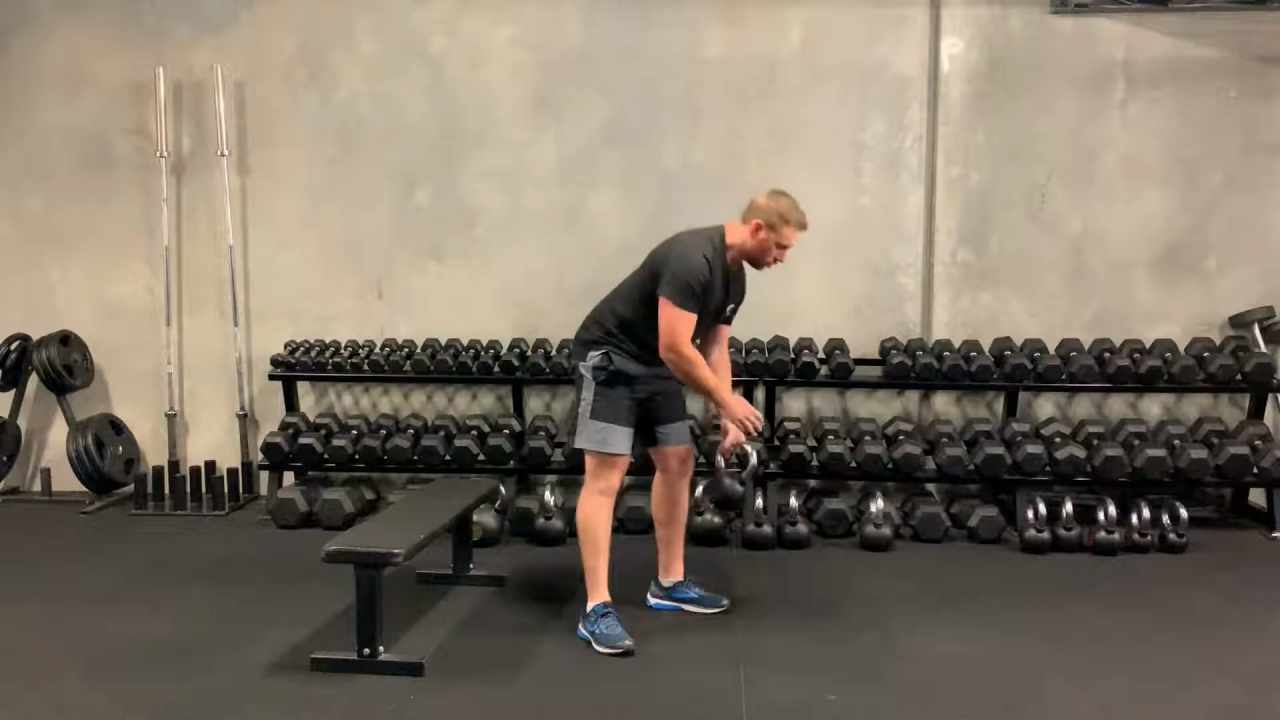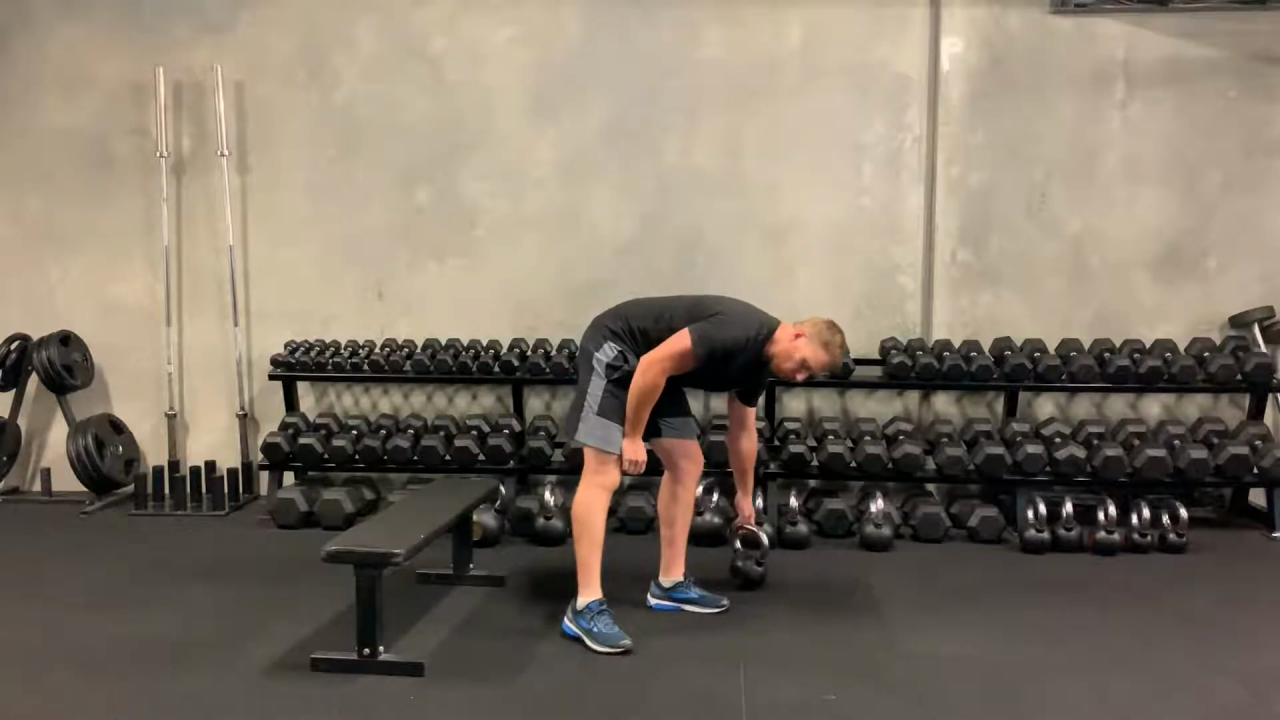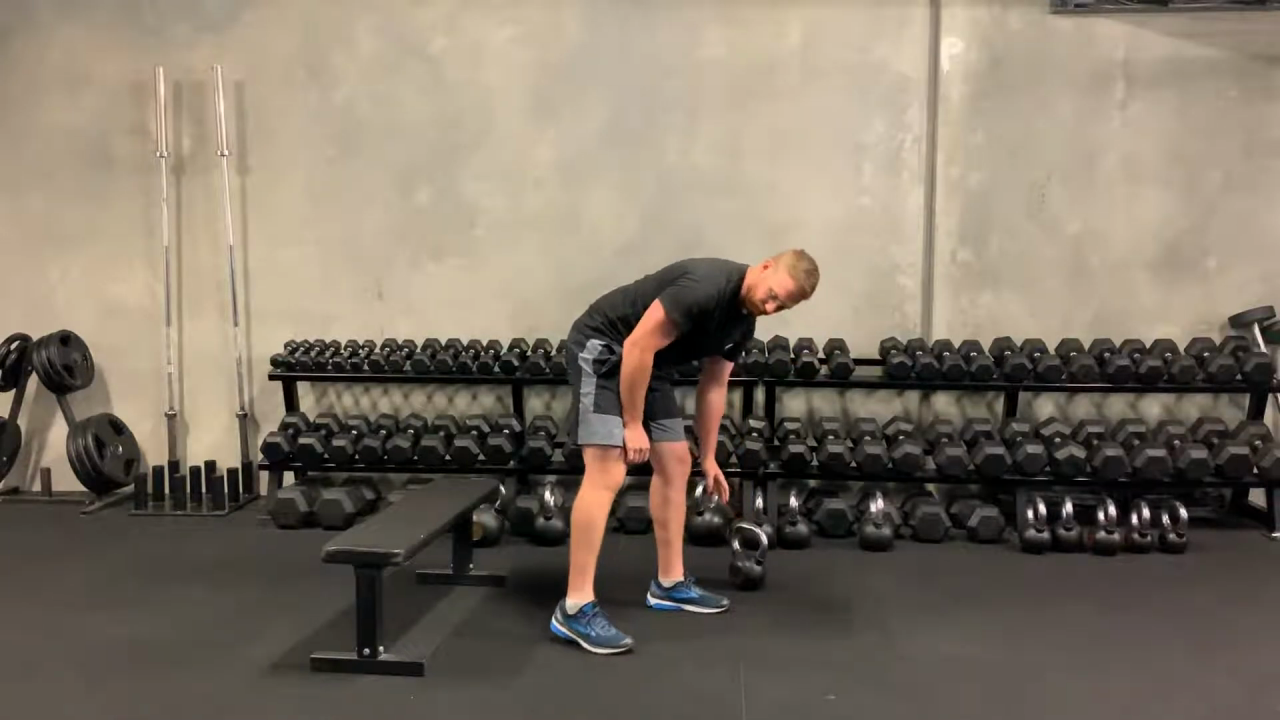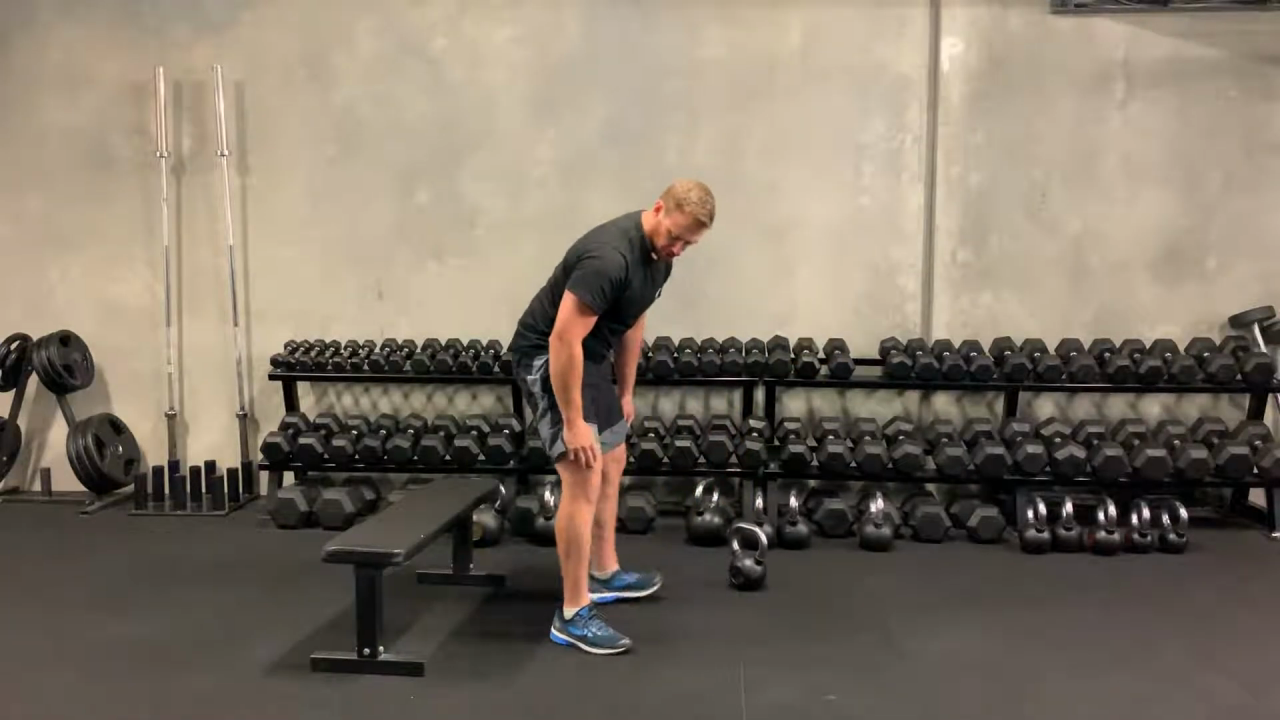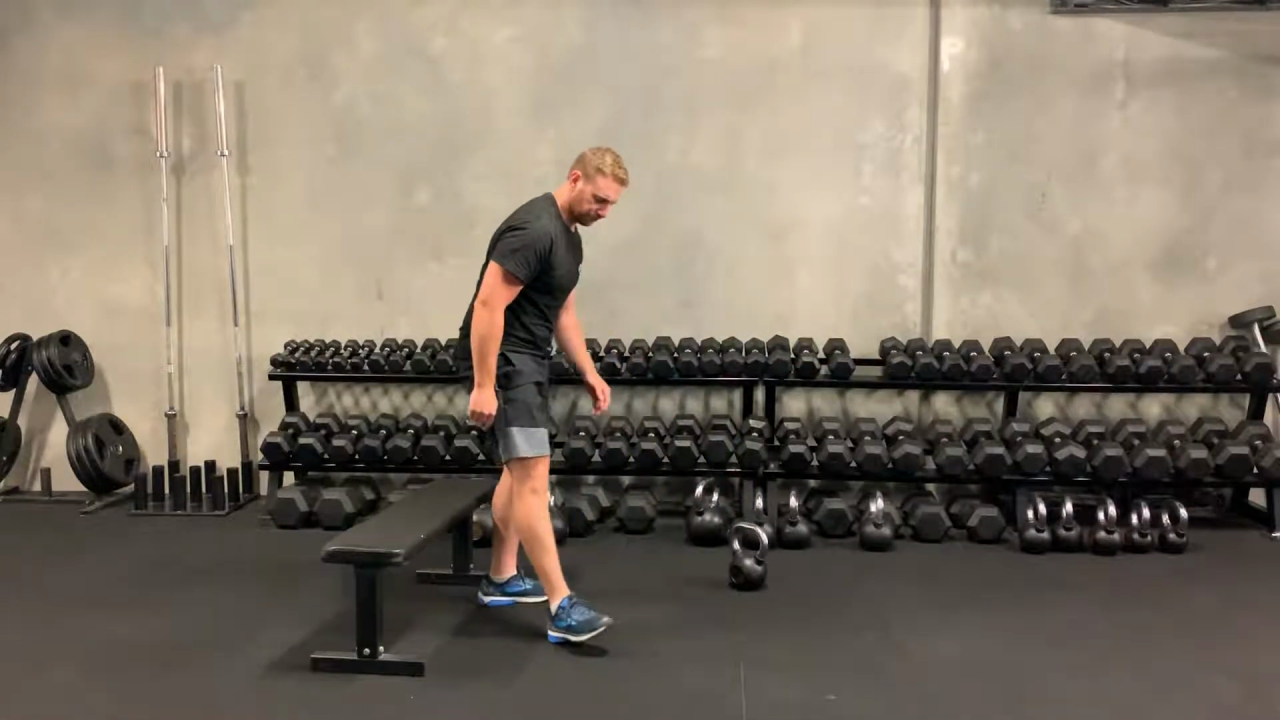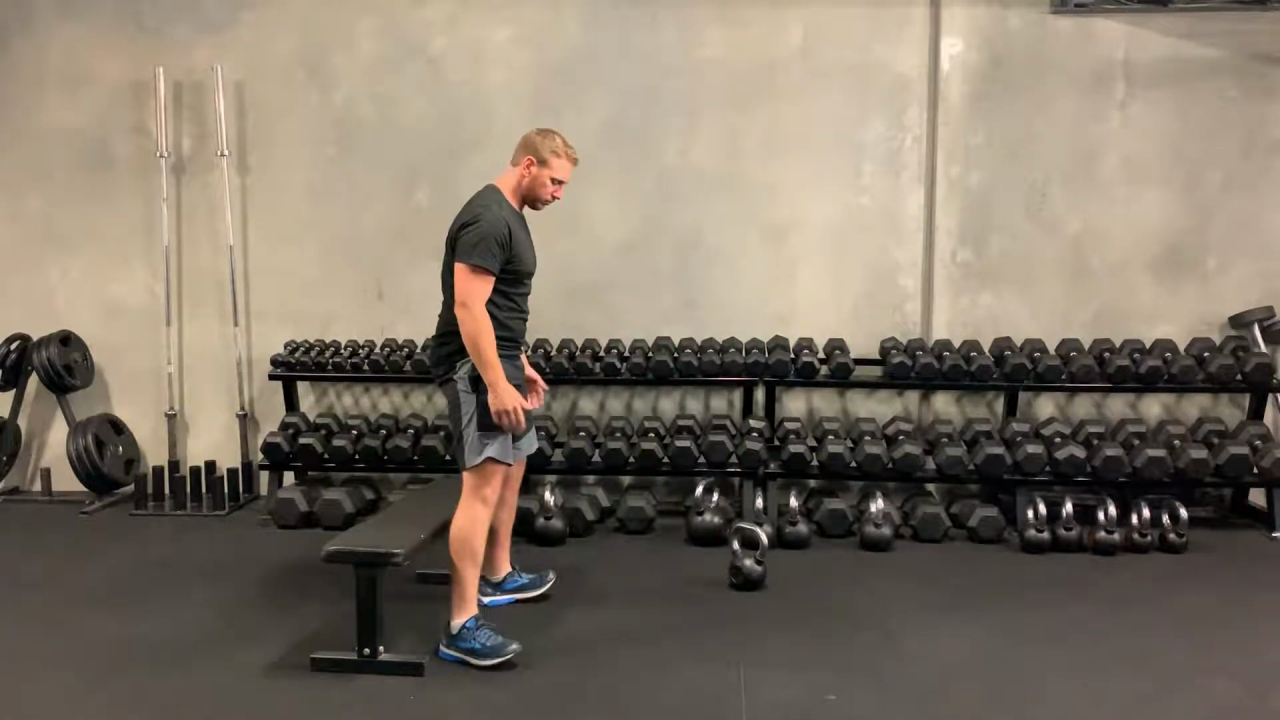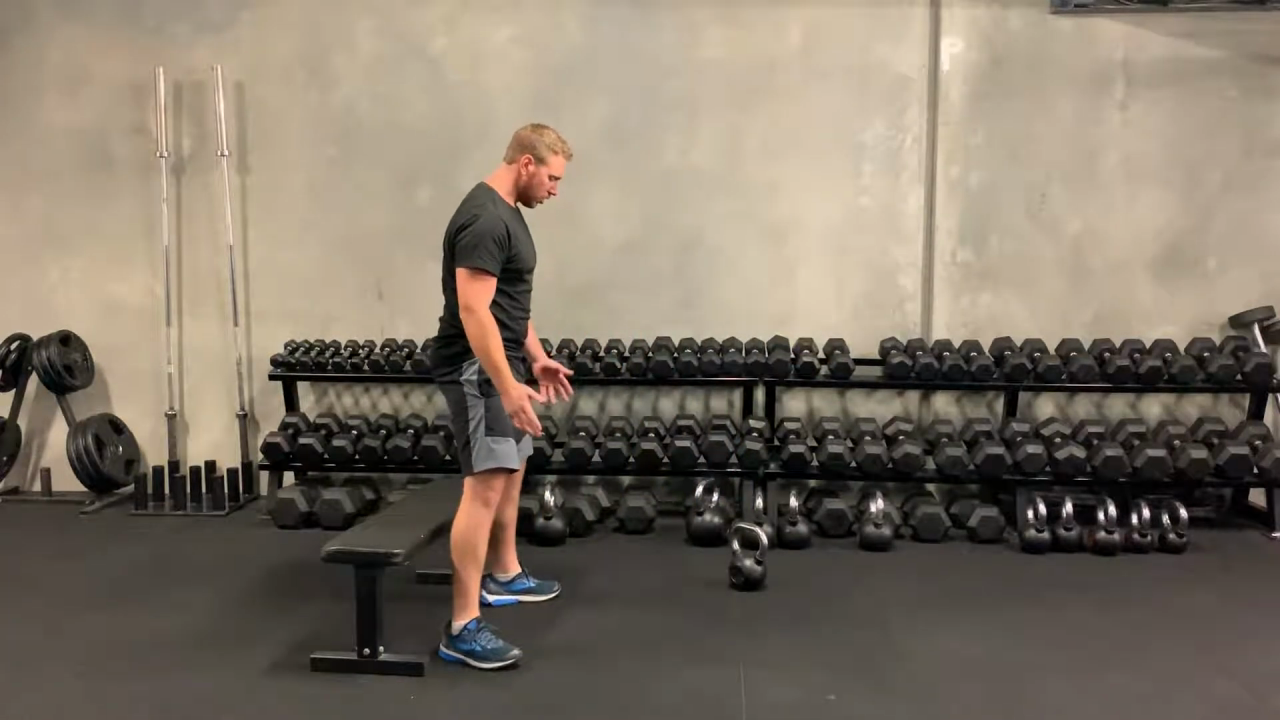
dt=0.5s
person 1, frame 1
left shoulder: (733, 278)
right shoulder: (691, 259)
left elbow: (715, 349)
right elbow: (675, 348)
left wrist: (730, 421)
right wrist: (730, 402)
left hip: (648, 364)
right hip: (608, 360)
left knee: (678, 463)
right knee: (606, 479)
left ankle: (669, 583)
right ankle: (597, 607)
person 1, frame 2
left shoulder: (756, 363)
right shoulder: (735, 333)
left elbow: (743, 432)
right elbow: (653, 366)
left wrist: (744, 498)
right wrist: (633, 437)
right hip: (616, 349)
left knee: (688, 463)
right knee: (602, 475)
left ankle: (670, 583)
right ankle: (586, 606)
person 1, frame 3
left shoulder: (743, 321)
right shoulder: (705, 287)
left elbow: (714, 386)
right elbow: (638, 347)
left wrist: (708, 456)
right wrist: (633, 425)
left hip: (645, 365)
right hip: (604, 348)
left knee: (676, 465)
right knee: (608, 474)
left ankle: (670, 583)
right ankle: (576, 608)
person 1, frame 4
left shoulder: (659, 258)
right shoulder: (608, 256)
left elbow: (631, 324)
right elbow: (563, 340)
left wrist: (626, 390)
right wrist: (574, 422)
left hip: (590, 358)
right hip: (548, 359)
left knee: (611, 464)
right knee: (584, 479)
left ankle: (605, 572)
right ankle: (573, 613)
person 1, frame 5
left shoulder: (568, 237)
right shoulder: (533, 230)
left elbow: (563, 312)
right elbow: (488, 306)
left wrist: (589, 373)
right wrist: (483, 386)
left hip: (525, 360)
right hip: (502, 361)
left knee: (521, 470)
right knee: (533, 478)
left ankle: (503, 578)
right ankle: (560, 603)
person 1, frame 6
left shoulder: (511, 217)
right shoulder: (487, 220)
right elbow: (468, 307)
left wrist: (520, 367)
right wrist: (497, 384)
left hip: (499, 362)
right hip: (473, 367)
left knee: (511, 469)
right knee: (483, 484)
left ankle: (497, 575)
right ankle: (461, 626)
person 1, frame 7
left shoulder: (507, 213)
right shoulder: (484, 220)
right elbow: (473, 312)
left wrist: (538, 358)
right wrist: (506, 387)
left hip: (501, 364)
right hip: (476, 369)
left knee: (510, 472)
right knee: (485, 486)
left ankle: (504, 575)
right ankle: (462, 628)
